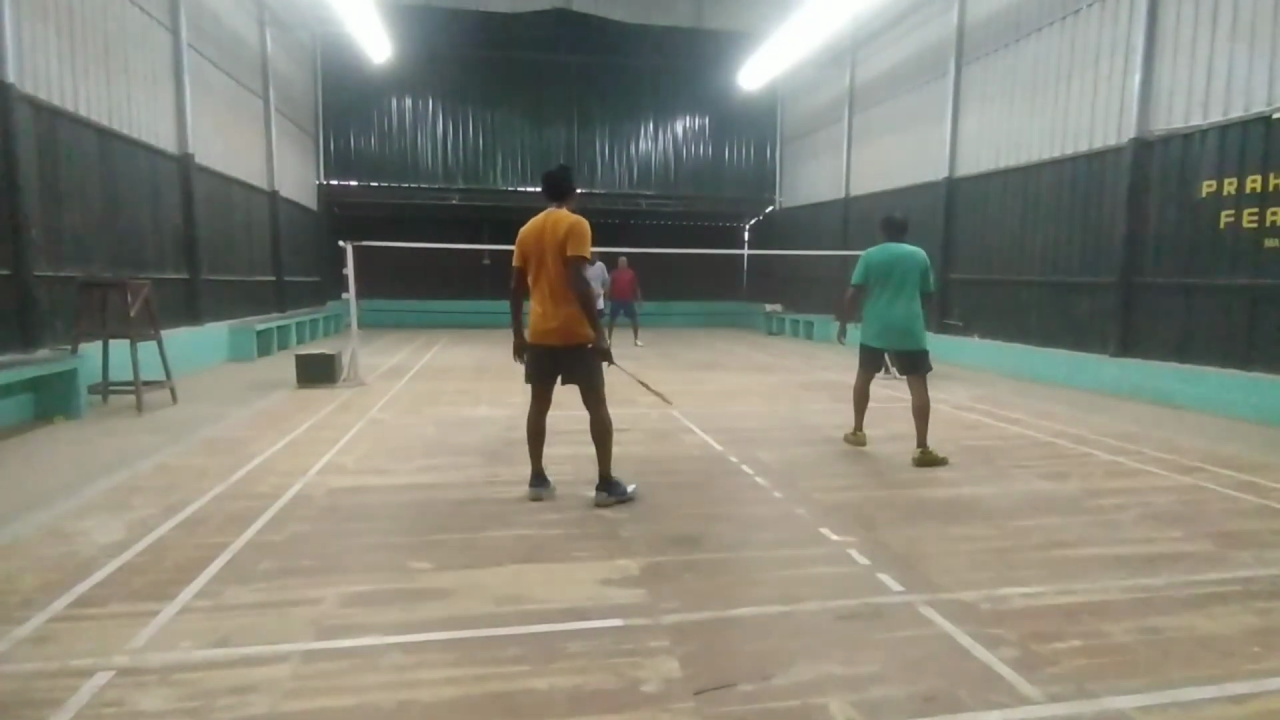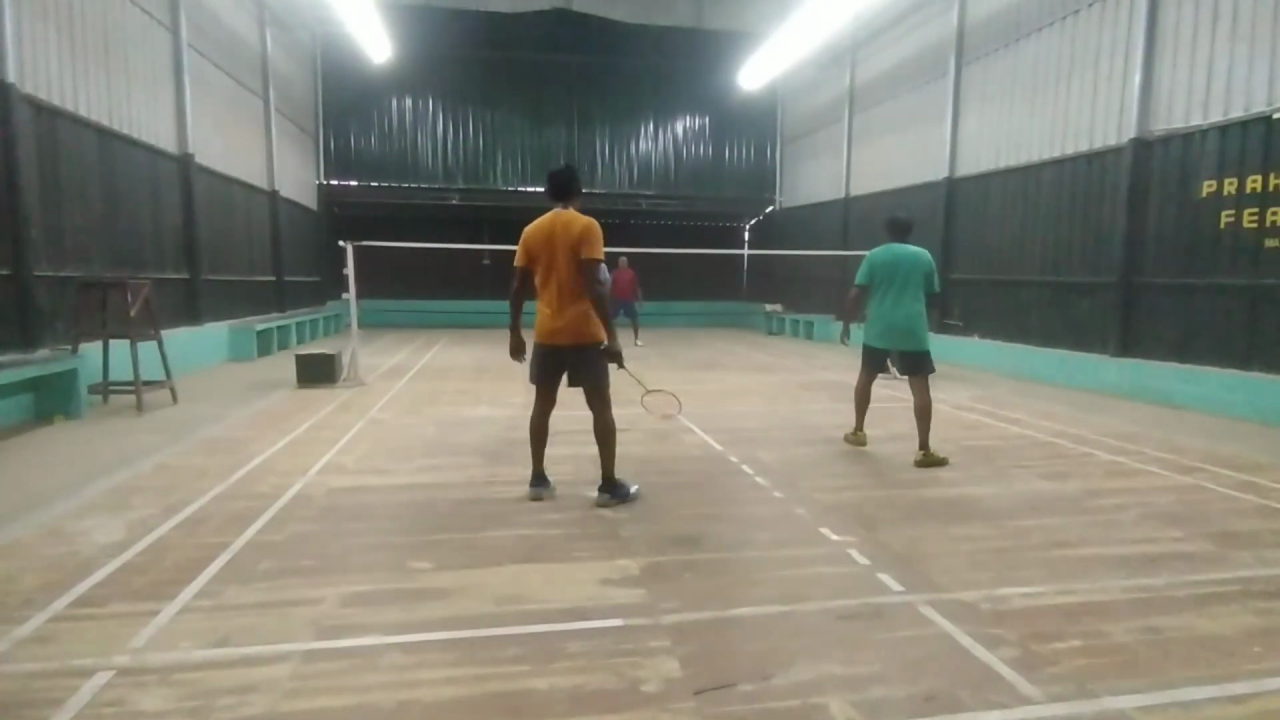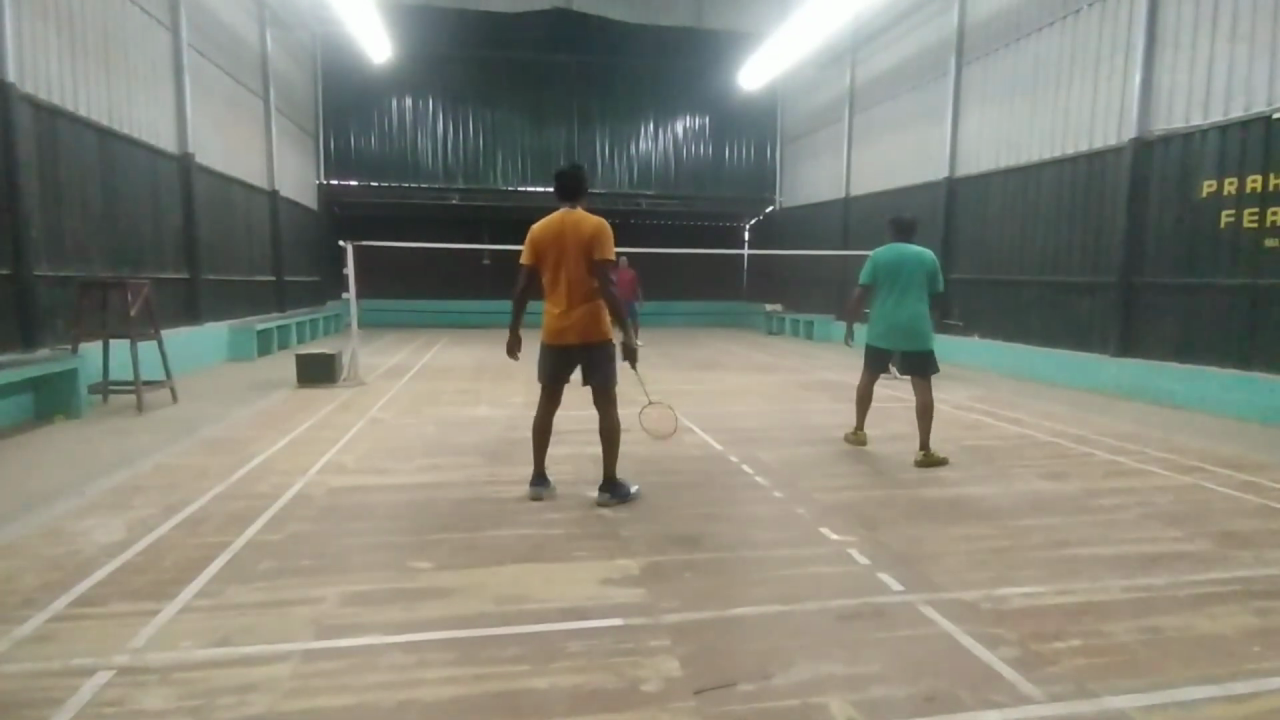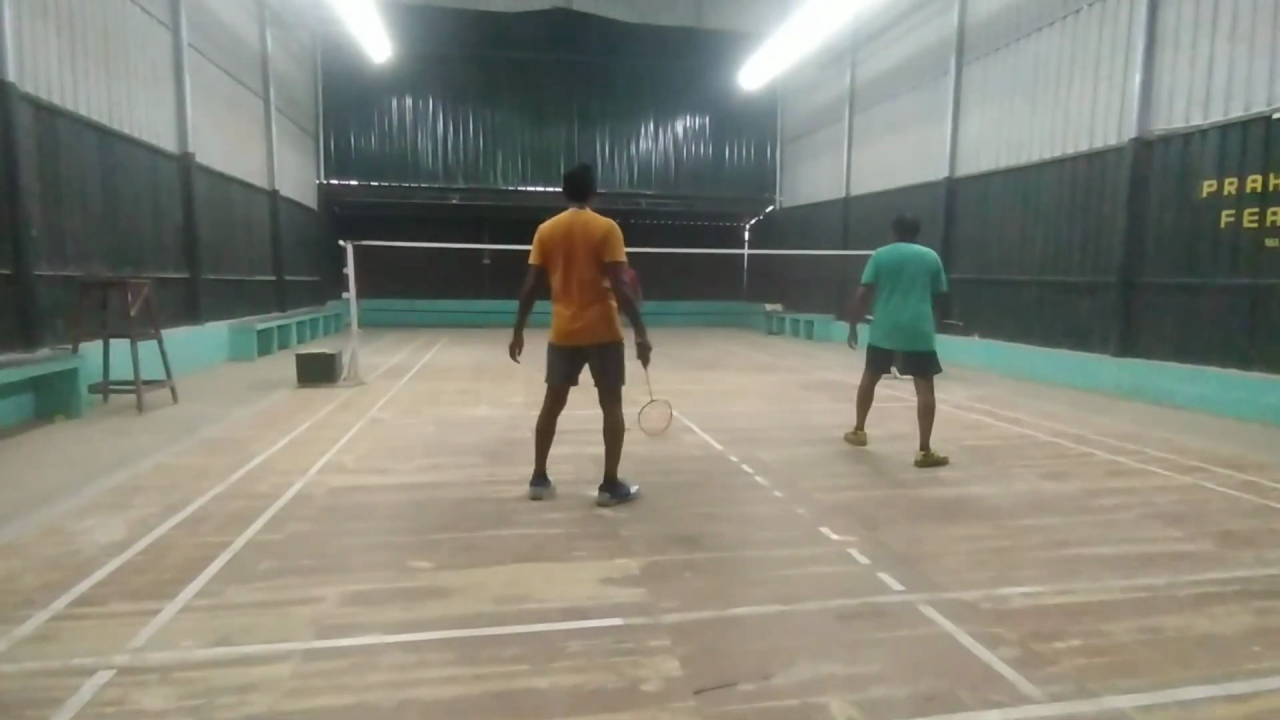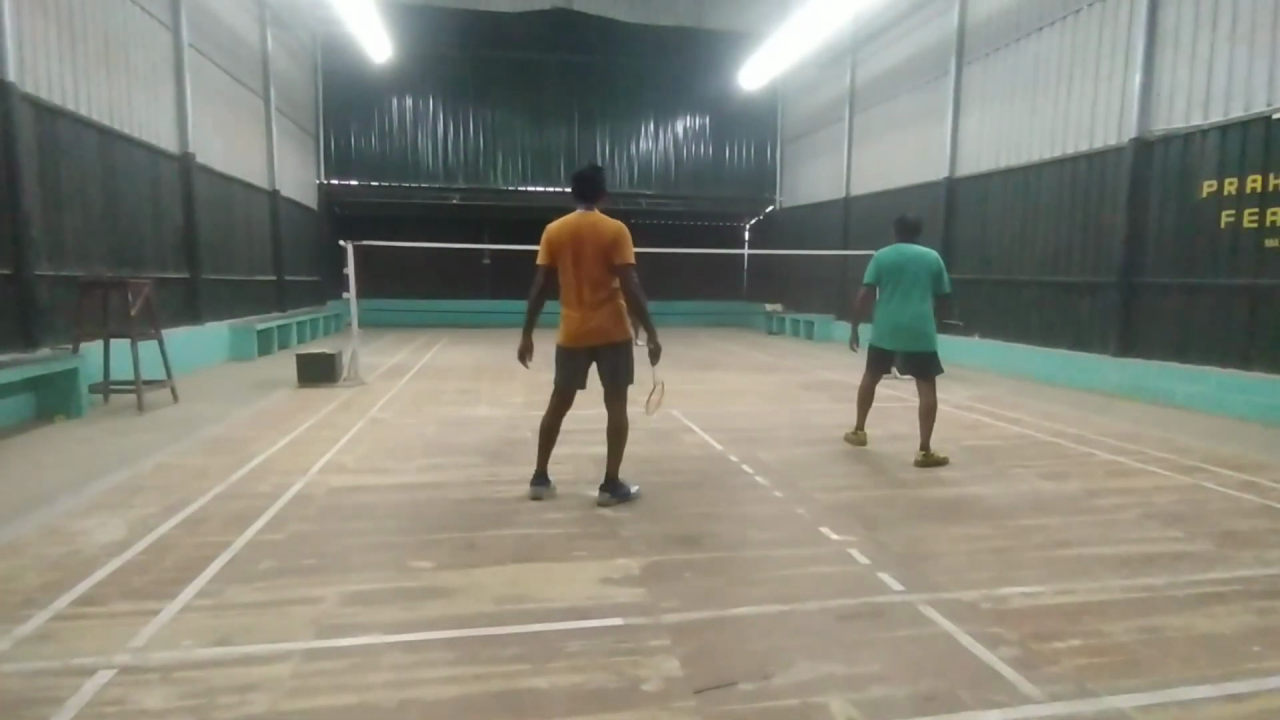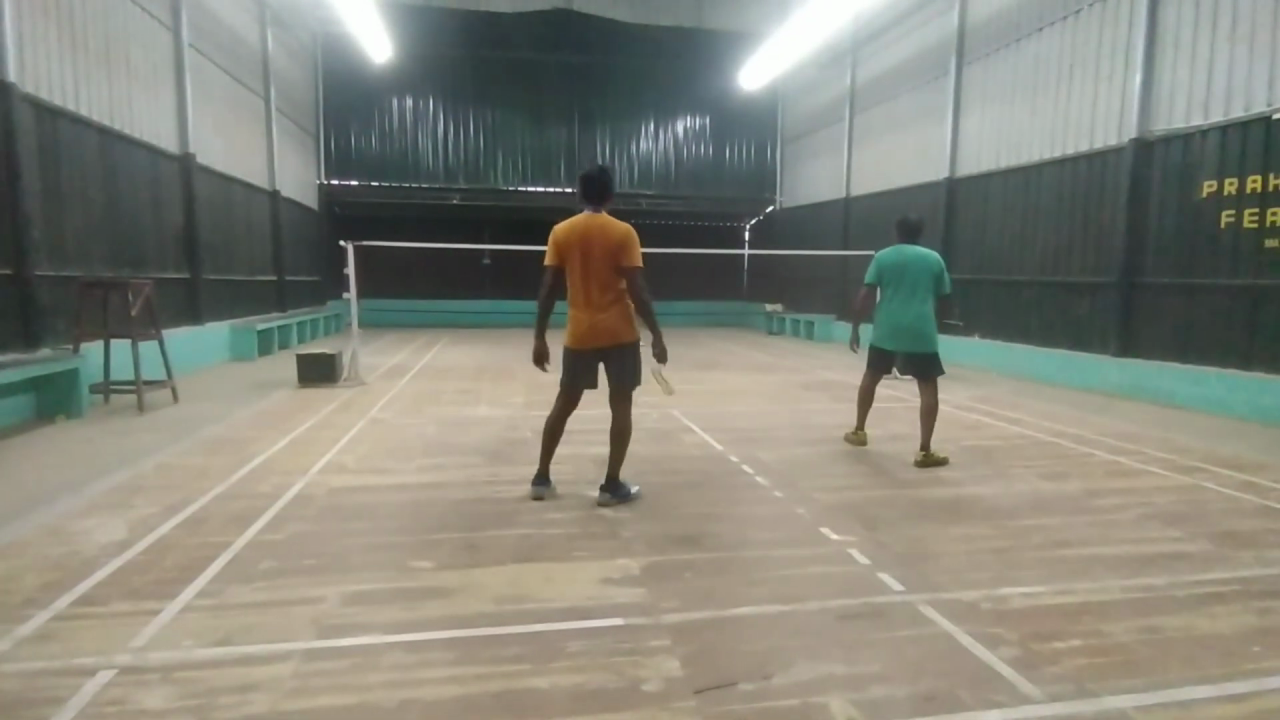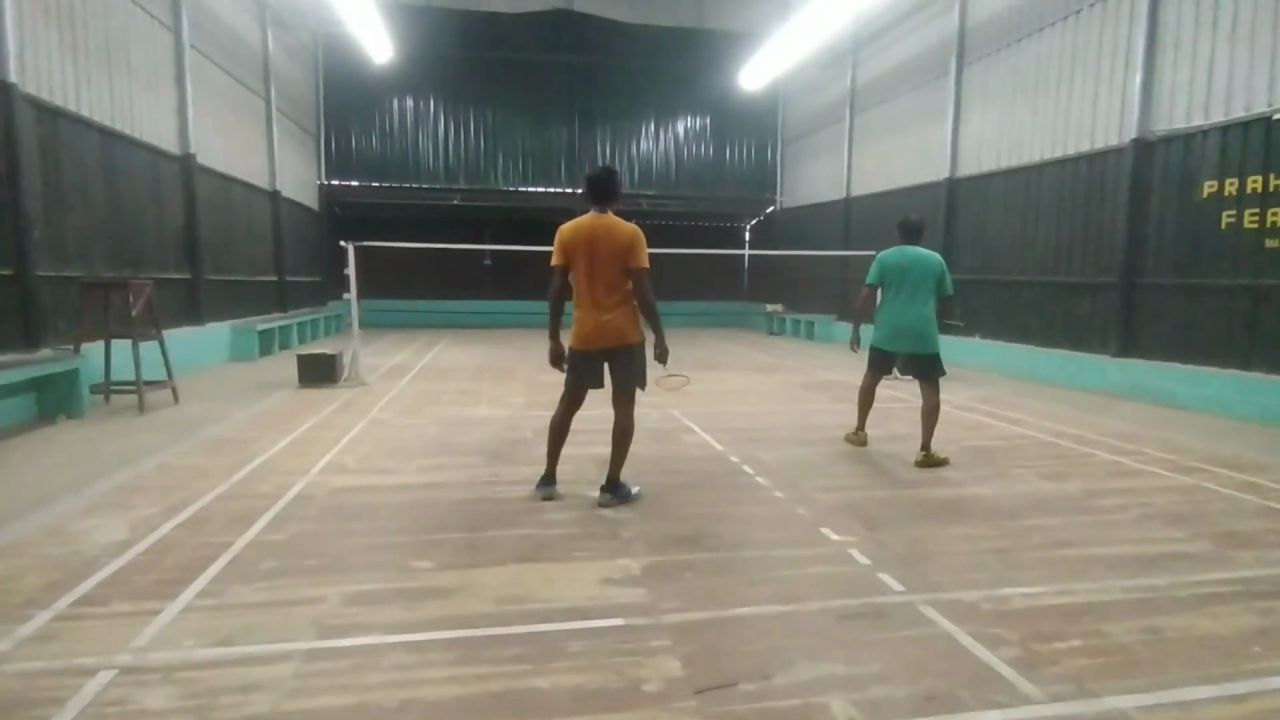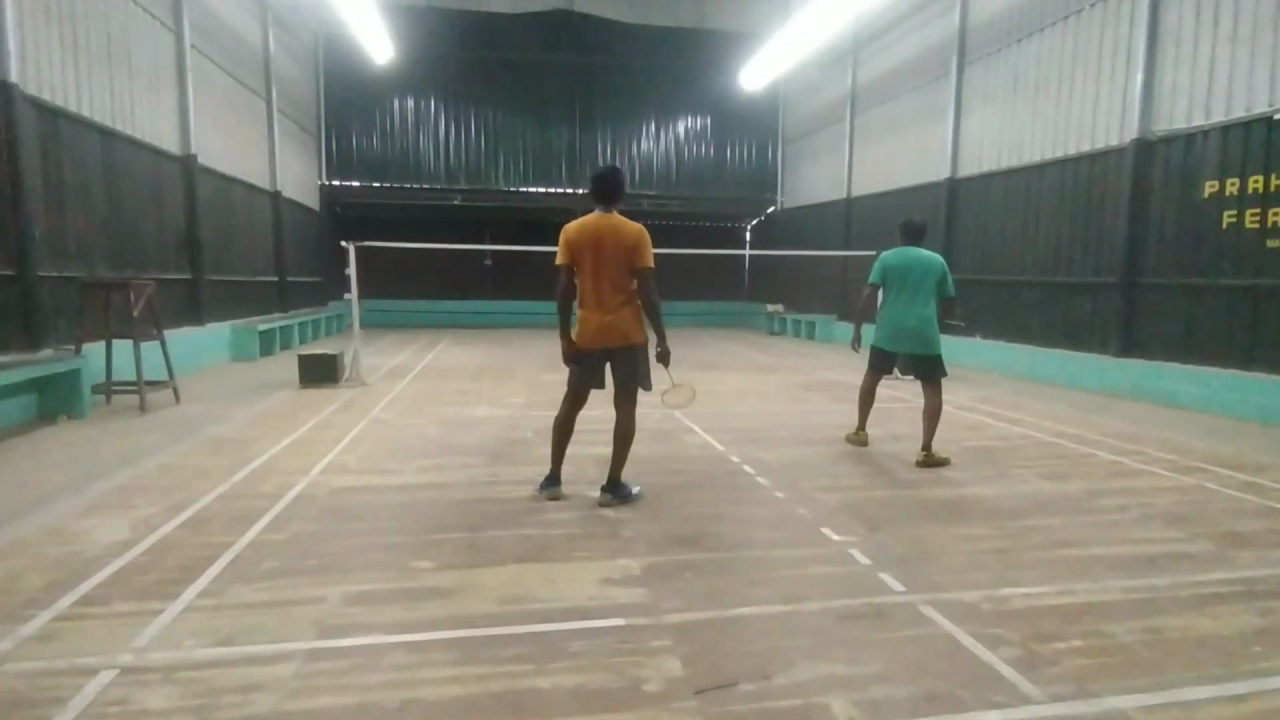
dt=0.1s
person 1, frame 1
left shoulder: (527, 230)
right shoulder: (575, 224)
left elbow: (516, 287)
right elbow: (579, 283)
left wrist: (518, 333)
right wrist: (599, 333)
left hip: (538, 332)
right hip: (574, 331)
left knee: (539, 404)
right knee: (596, 405)
left ankle: (537, 479)
right ankle: (607, 484)
person 1, frame 2
left shoulder: (531, 231)
right shoulder: (587, 227)
left elbow: (518, 287)
right elbow: (594, 284)
left wrist: (515, 331)
right wrist: (612, 335)
left hip: (546, 334)
right hip: (584, 332)
left knee: (543, 404)
right knee: (600, 406)
left ankle: (538, 479)
right ankle: (609, 484)
person 1, frame 3
left shoulder: (538, 230)
right shoulder: (597, 227)
left elbow: (523, 286)
right elbow: (607, 285)
left wrist: (514, 330)
right wrist: (627, 333)
left hip: (555, 332)
right hip: (594, 331)
left knee: (547, 404)
right knee: (606, 405)
left ankle: (539, 479)
right ankle: (610, 484)
person 1, frame 4
left shoulder: (546, 230)
right shoulder: (607, 228)
left elbow: (531, 286)
right elbow: (619, 286)
left wrist: (518, 331)
right wrist: (640, 333)
left hip: (563, 333)
right hip: (603, 333)
left knee: (552, 404)
right knee: (612, 406)
left ankle: (539, 479)
right ankle: (610, 484)
person 1, frame 5
left shoulder: (553, 231)
right shoulder: (615, 230)
left elbow: (540, 287)
right elbow: (630, 288)
left wrist: (527, 334)
right wrist: (651, 334)
left hip: (572, 334)
right hip: (612, 332)
left knee: (558, 405)
right knee: (616, 407)
left ankle: (540, 478)
right ankle: (611, 484)
person 1, frame 6
left shoulder: (560, 232)
right shoulder: (623, 232)
left elbow: (548, 290)
right elbow: (637, 290)
left wrist: (539, 338)
right wrist: (657, 336)
left hip: (579, 335)
right hip: (620, 334)
left knee: (563, 405)
right knee: (621, 407)
left ankle: (542, 478)
right ankle: (611, 485)
person 1, frame 7
left shoulder: (567, 232)
right shoulder: (630, 233)
left elbow: (558, 289)
right elbow: (643, 292)
left wrist: (554, 338)
right wrist: (659, 337)
left hip: (584, 335)
right hip: (625, 335)
left knee: (568, 404)
right knee: (623, 408)
left ankle: (548, 478)
right ankle: (612, 485)
person 1, frame 8
left shoulder: (571, 231)
right shoulder: (636, 233)
left elbow: (564, 290)
right elbow: (647, 292)
left wrist: (565, 337)
right wrist: (662, 339)
left hip: (587, 335)
right hip: (628, 335)
left knee: (571, 404)
right knee: (625, 407)
left ankle: (553, 479)
right ankle: (612, 486)
person 2, frame 1
left shoulder: (870, 256)
right shoulder: (919, 256)
left elbow: (853, 294)
right elbow: (926, 296)
left wrist: (843, 323)
left hip: (875, 329)
right hip: (910, 330)
left knee: (864, 377)
right knee: (918, 386)
left ankle: (858, 431)
right ankle: (922, 449)
person 2, frame 2
left shoulder: (874, 256)
right shoulder: (924, 257)
left elbow: (856, 295)
right elbow: (932, 298)
left wrist: (846, 324)
left hip: (878, 330)
right hip: (913, 331)
left knee: (866, 378)
right knee: (920, 387)
left ankle: (858, 432)
right ankle: (924, 450)
person 2, frame 3
left shoulder: (878, 255)
right shoulder: (928, 257)
left elbow: (860, 294)
right elbow: (936, 298)
left wrist: (849, 324)
left hip: (881, 330)
right hip: (917, 332)
left knee: (868, 378)
right knee: (923, 388)
left ankle: (858, 431)
right ankle: (924, 451)
person 2, frame 4
left shoulder: (880, 255)
right shoulder: (931, 257)
left elbow: (863, 294)
right elbow: (940, 299)
left wrist: (852, 326)
left hip: (884, 331)
right hip: (919, 333)
left knee: (869, 378)
right knee: (925, 388)
left ankle: (858, 432)
right ankle: (924, 450)
person 2, frame 5
left shoulder: (882, 256)
right shoulder: (933, 258)
left elbow: (865, 295)
right elbow: (943, 300)
left wrist: (855, 328)
right wrist: (933, 321)
left hip: (885, 331)
right hip: (921, 333)
left knee: (870, 378)
right knee: (927, 389)
left ankle: (859, 432)
right ankle: (925, 451)
person 2, frame 6
left shoulder: (883, 257)
right shoulder: (934, 259)
left elbow: (865, 296)
right elbow: (944, 302)
left wrist: (855, 328)
right wrist: (933, 319)
left hip: (886, 332)
right hip: (922, 334)
left knee: (870, 379)
right knee: (928, 389)
left ankle: (859, 432)
right ankle: (925, 451)
person 2, frame 7
left shoulder: (884, 258)
right shoulder: (936, 260)
left elbow: (867, 296)
right elbow: (946, 303)
left wrist: (856, 329)
left hip: (887, 332)
right hip: (923, 335)
left knee: (871, 379)
right knee: (930, 390)
left ankle: (859, 432)
right ankle: (925, 451)
person 2, frame 8
left shoulder: (887, 259)
right shoulder: (937, 262)
left elbow: (868, 296)
right elbow: (948, 305)
left wrist: (857, 328)
left hip: (889, 332)
right hip: (924, 335)
left knee: (871, 378)
right knee: (933, 390)
left ankle: (860, 432)
right ankle: (926, 451)
